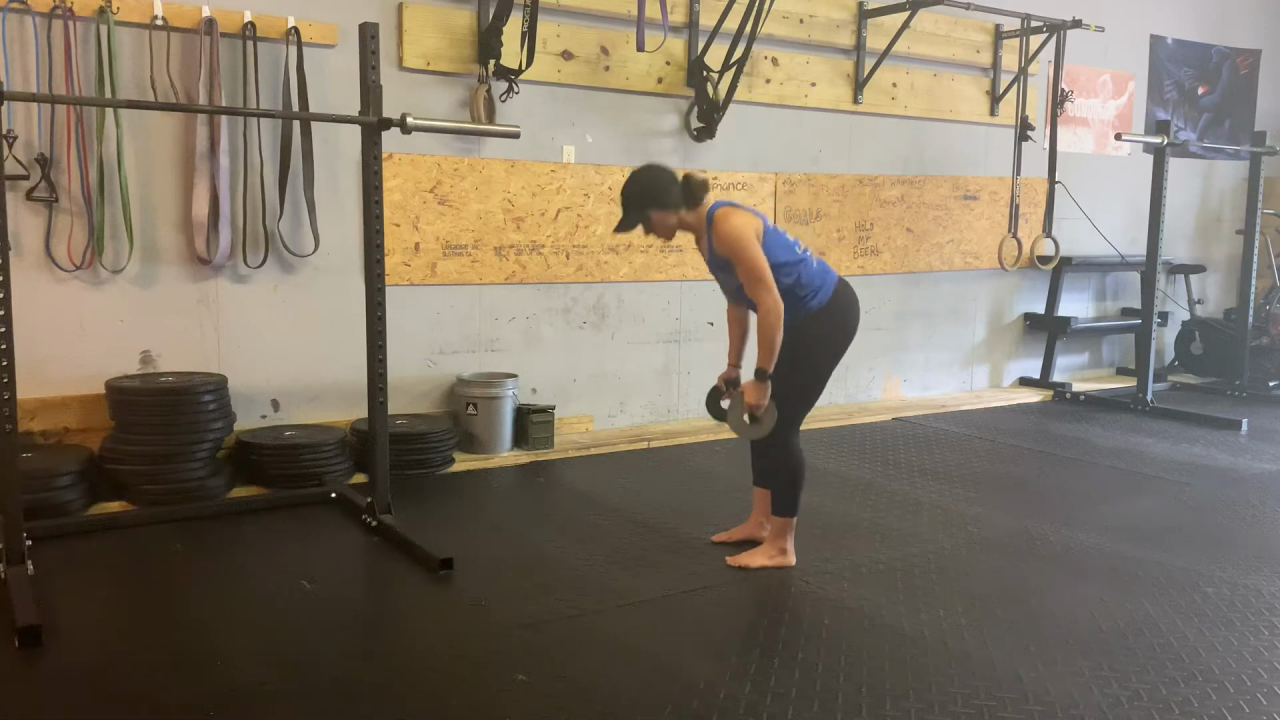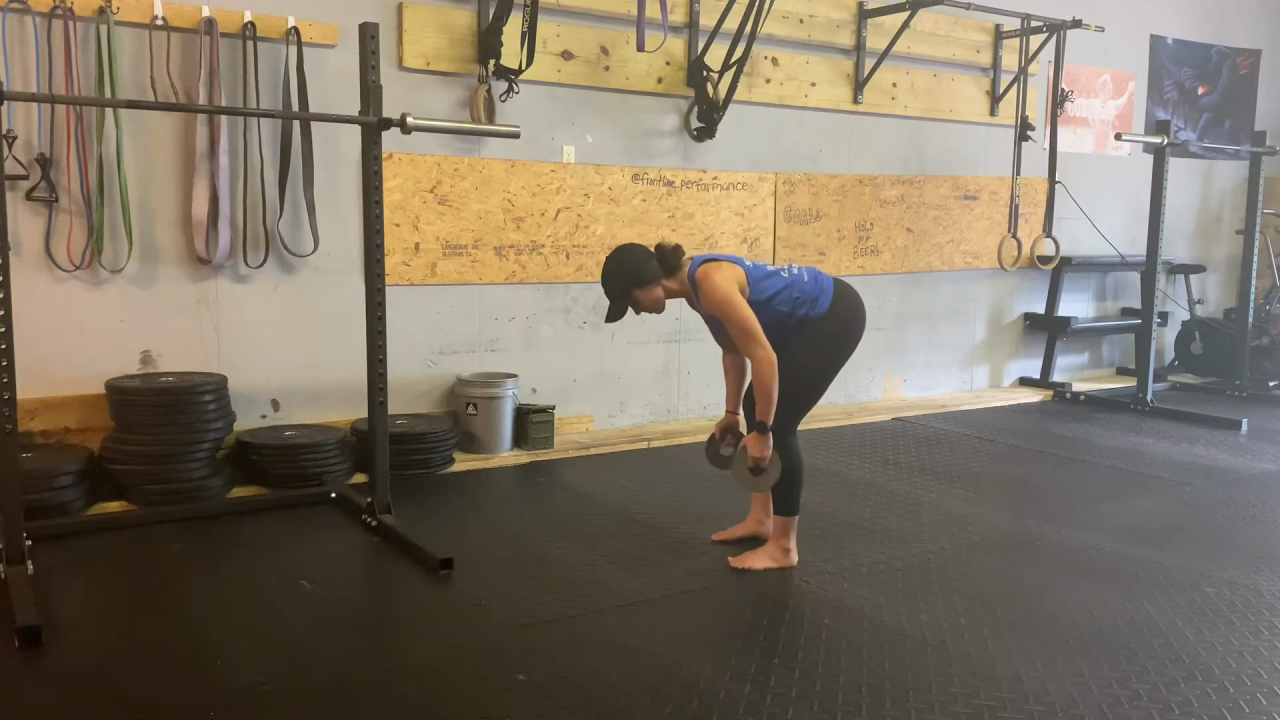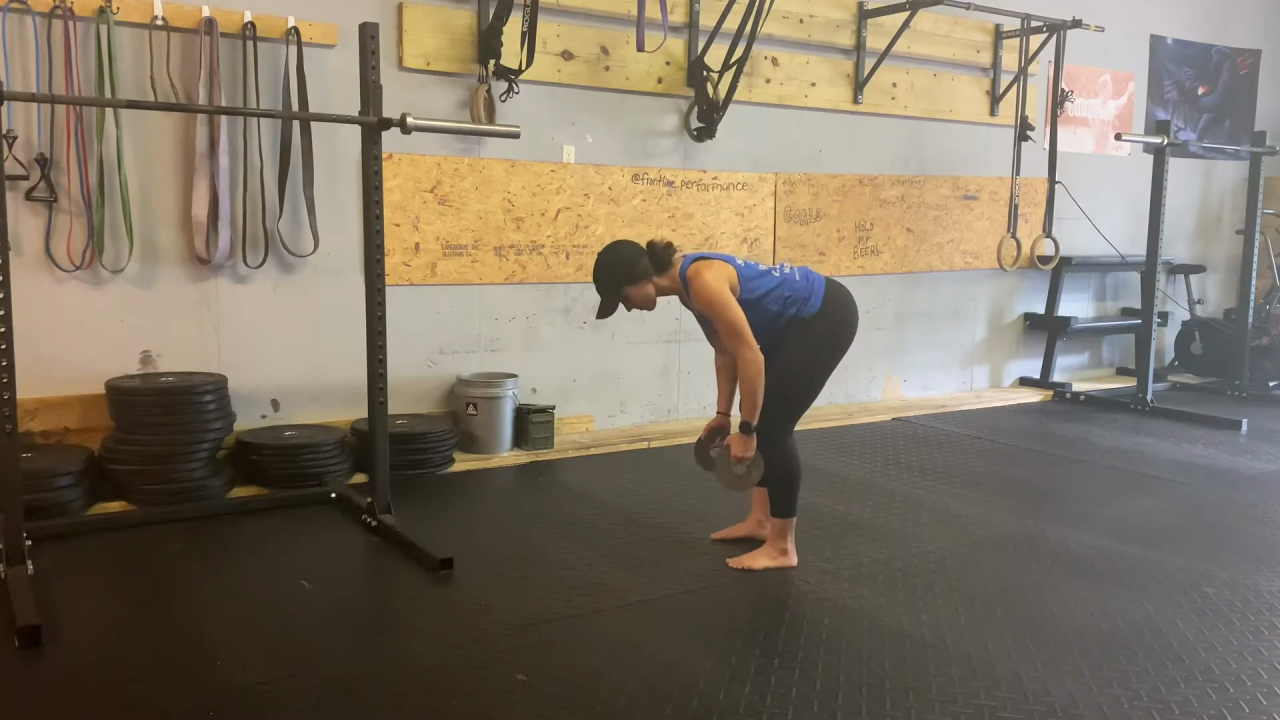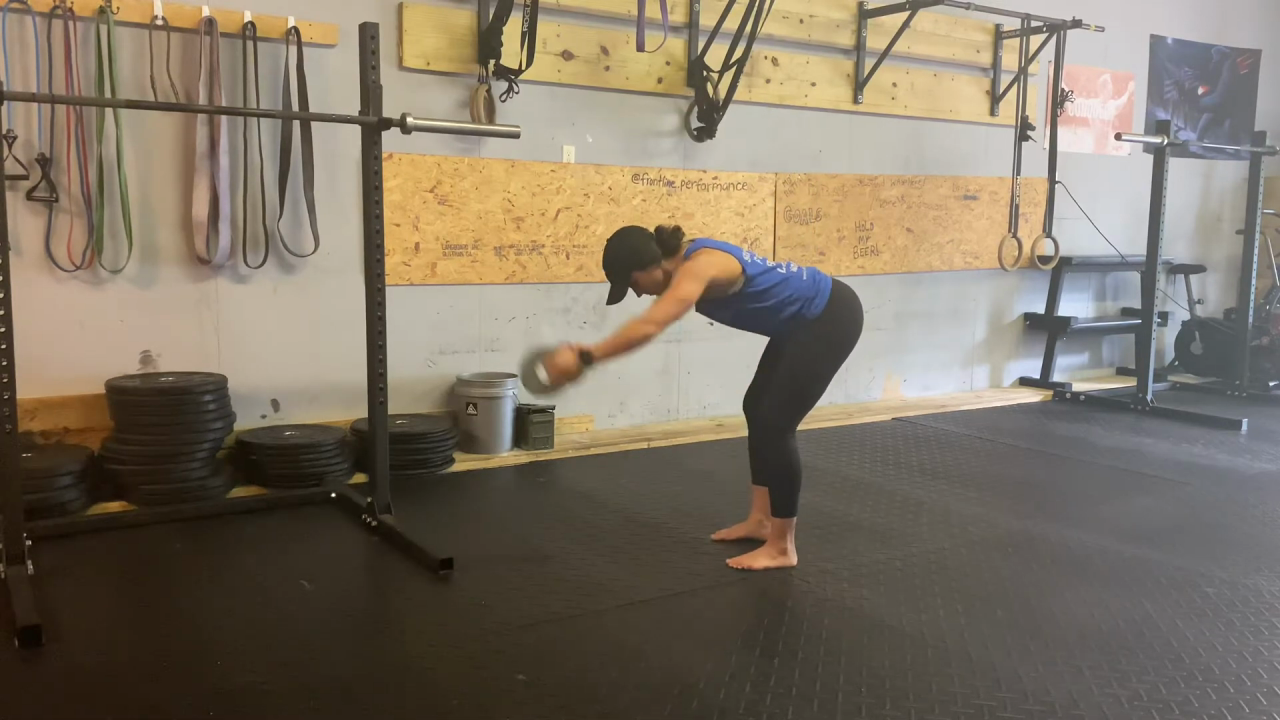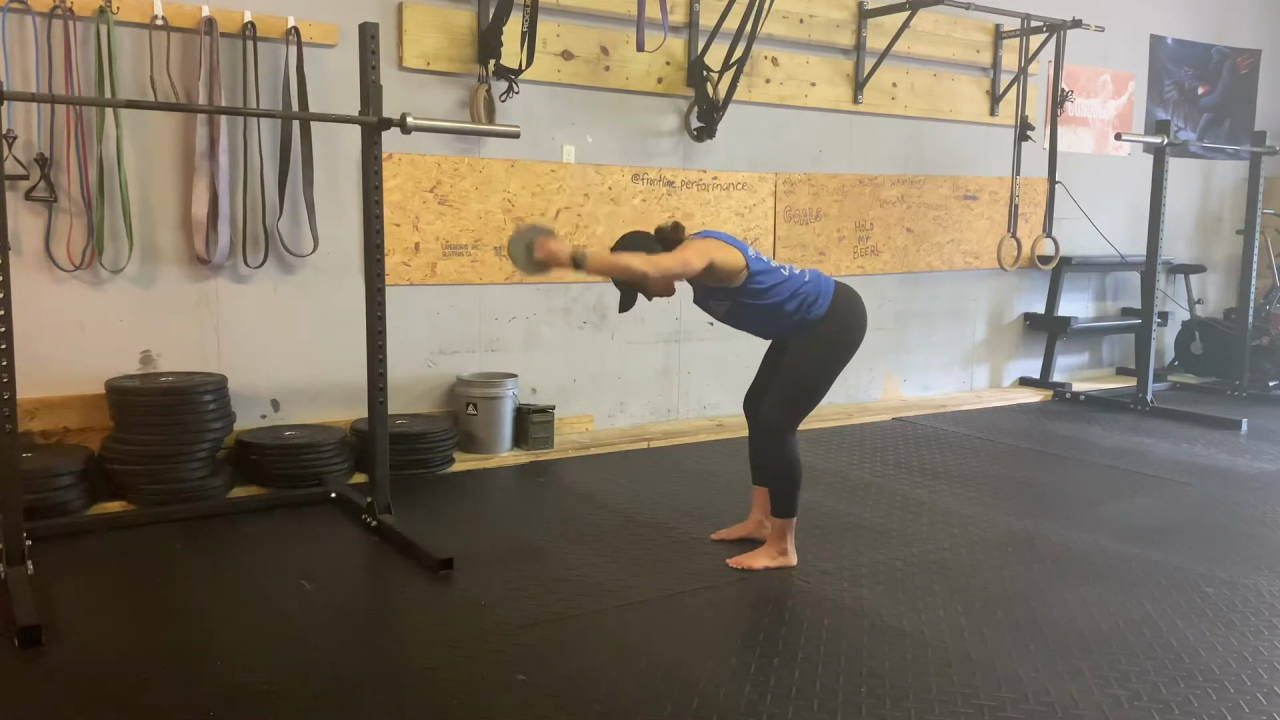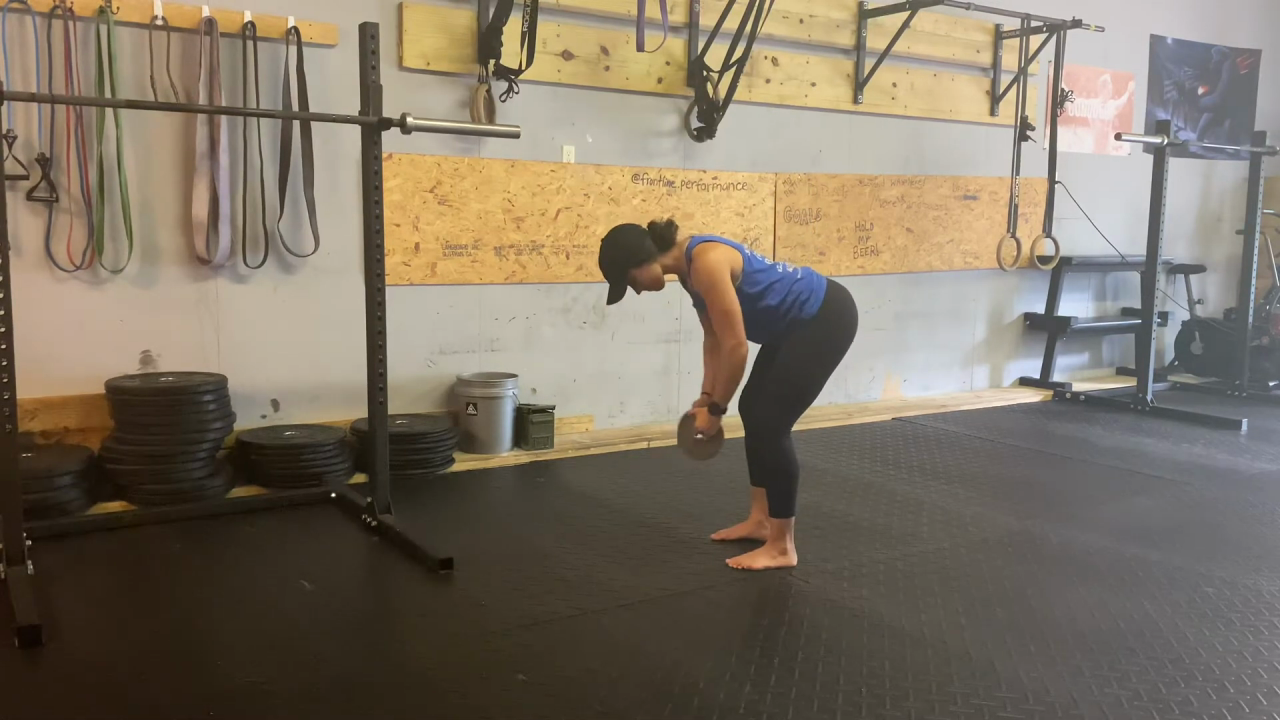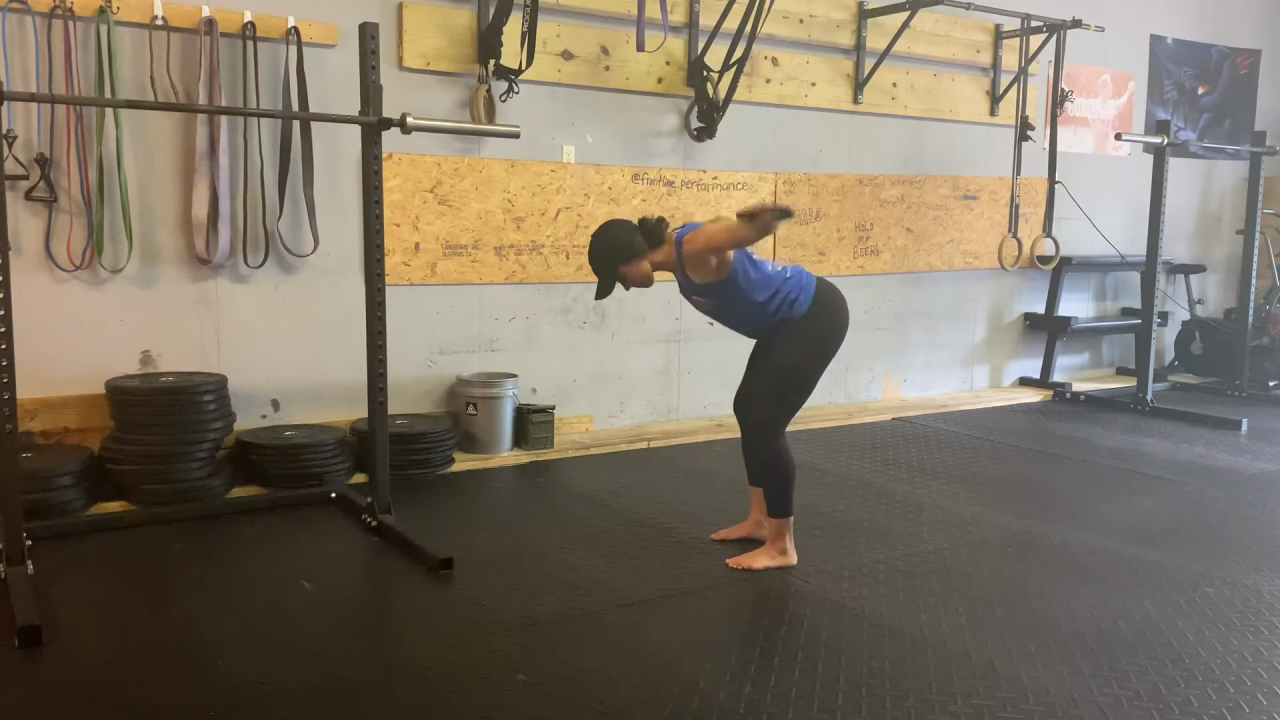
dt=0.7s
person 1, frame 1
left shoulder: (728, 227)
right shoulder: (705, 231)
left elbow: (771, 304)
right elbow: (739, 301)
left wrist: (762, 379)
right wrist: (734, 365)
left hip: (828, 313)
right hip: (804, 316)
left knee: (781, 421)
right knee: (763, 416)
left ankle: (781, 545)
right ankle: (760, 520)
person 1, frame 2
left shoulder: (711, 284)
right shoulder: (692, 283)
left elbow: (764, 357)
right elbow: (733, 349)
left wrist: (763, 431)
right wrist: (732, 411)
left hip: (835, 315)
right hip: (809, 318)
left knee: (778, 423)
right knee: (758, 408)
left ankle: (783, 545)
right ankle: (760, 518)
person 1, frame 3
left shoulder: (702, 282)
right shoulder: (685, 281)
left elbow: (750, 356)
right elbow: (726, 350)
left wrist: (746, 431)
right wrist: (723, 414)
left hip: (827, 316)
right hip: (801, 319)
left knee: (772, 424)
right knee: (757, 417)
left ankle: (782, 547)
right ankle: (760, 520)
person 1, frame 4
left shoulder: (699, 267)
right shoulder: (684, 262)
left elbow: (649, 326)
right elbow: (650, 324)
left wrist: (584, 357)
right wrist: (588, 353)
left hip: (831, 318)
right hip: (801, 318)
left knee: (774, 424)
right knee: (757, 408)
left ankle: (782, 547)
right ankle: (760, 519)
person 1, frame 5
left shoulder: (703, 253)
right shoulder: (690, 254)
left elbow: (644, 269)
right elbow: (640, 270)
left wrist: (573, 257)
right wrist: (574, 256)
left hip: (834, 320)
right hip: (805, 323)
left knee: (774, 423)
right knee: (757, 408)
left ankle: (782, 547)
right ankle: (761, 520)
person 1, frame 6
left shoulder: (706, 263)
right shoulder: (688, 265)
left elbow: (735, 347)
right elbow: (714, 337)
left wrist: (714, 409)
right wrist: (707, 395)
left hip: (826, 318)
right hip: (799, 320)
left knee: (769, 423)
right knee: (753, 411)
left ankle: (782, 546)
right ankle: (760, 519)
person 1, frame 7
left shoulder: (694, 248)
right shoulder: (678, 245)
left elbow: (754, 230)
right elbow: (717, 227)
left wrist: (767, 218)
left hip: (817, 316)
right hip: (792, 318)
left knee: (765, 423)
right knee: (748, 411)
left ankle: (782, 548)
right ankle: (759, 521)
